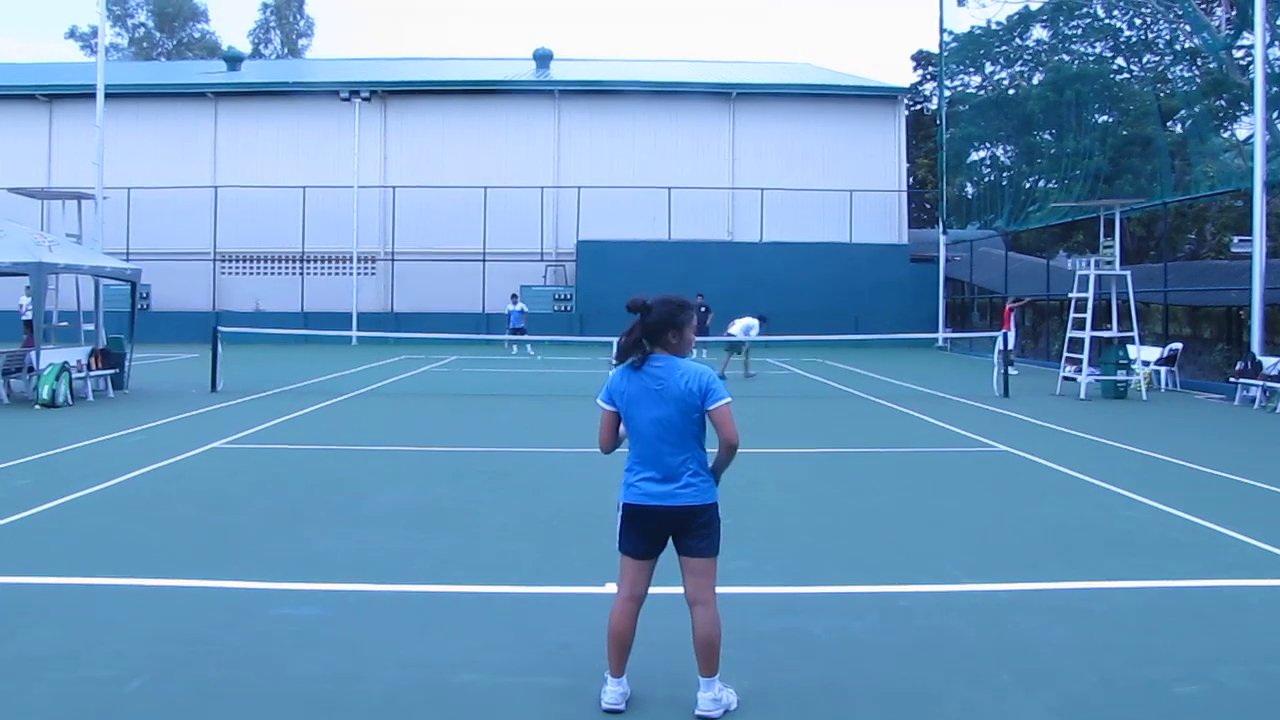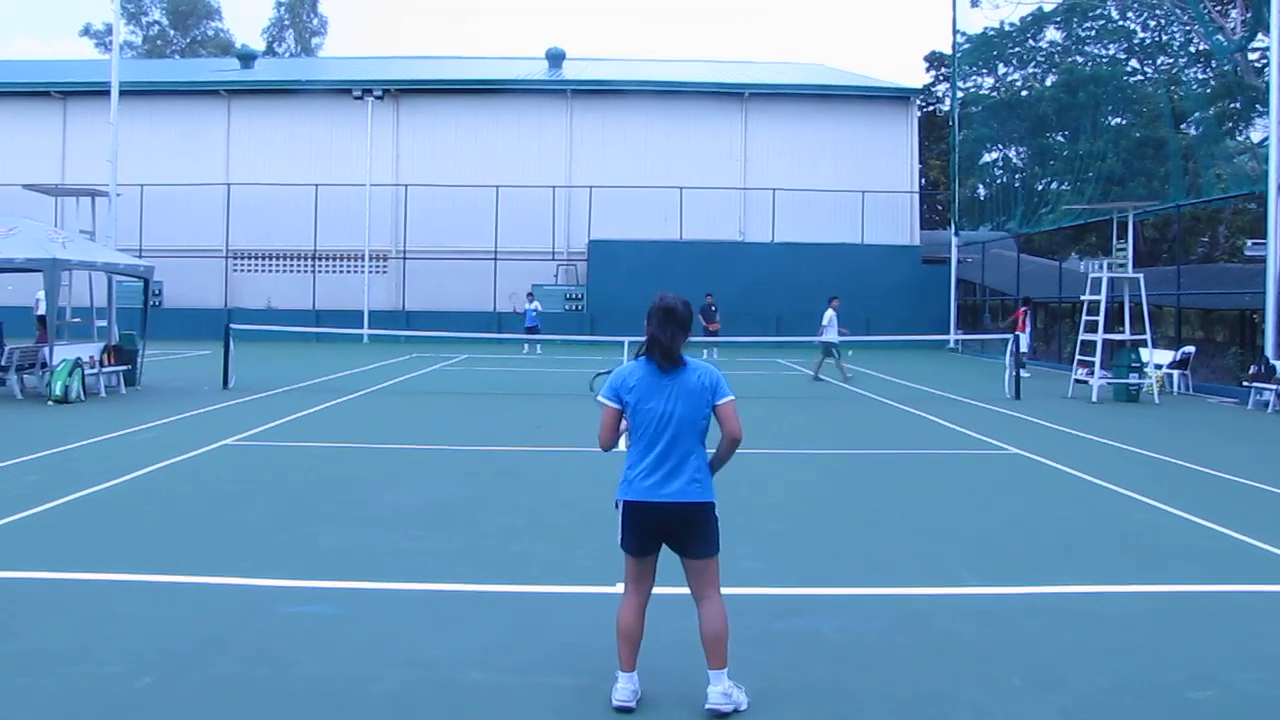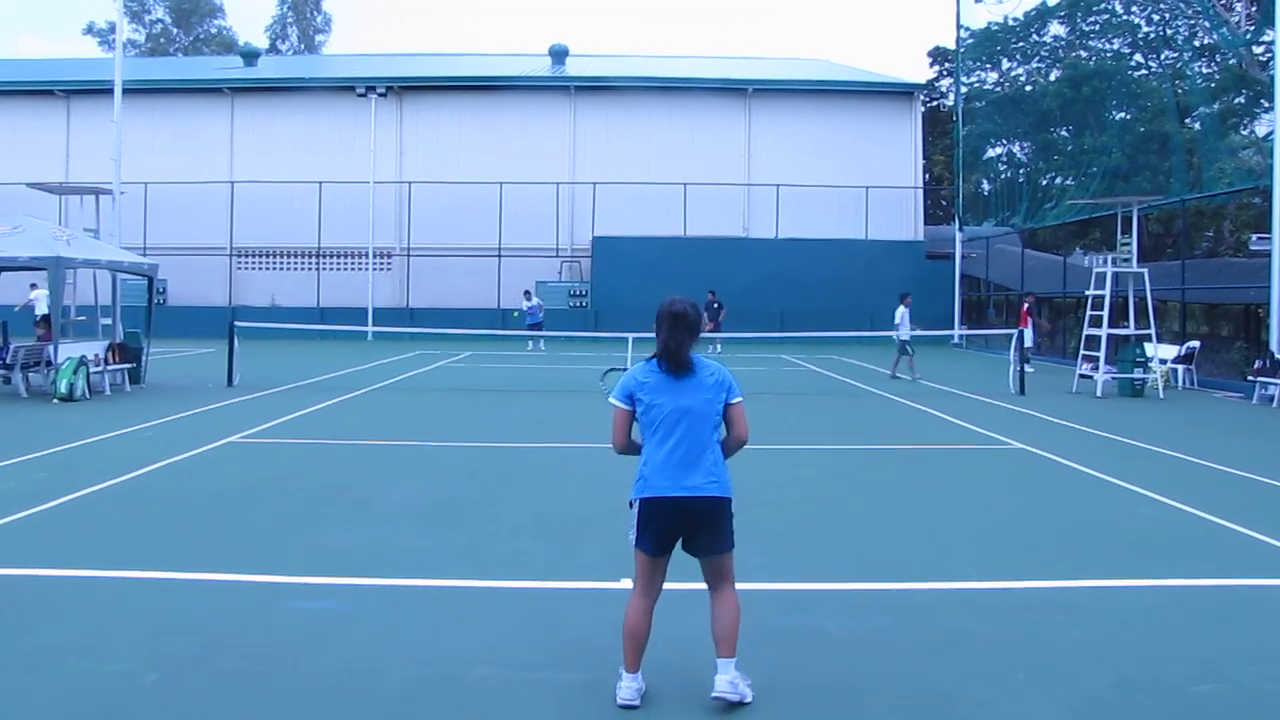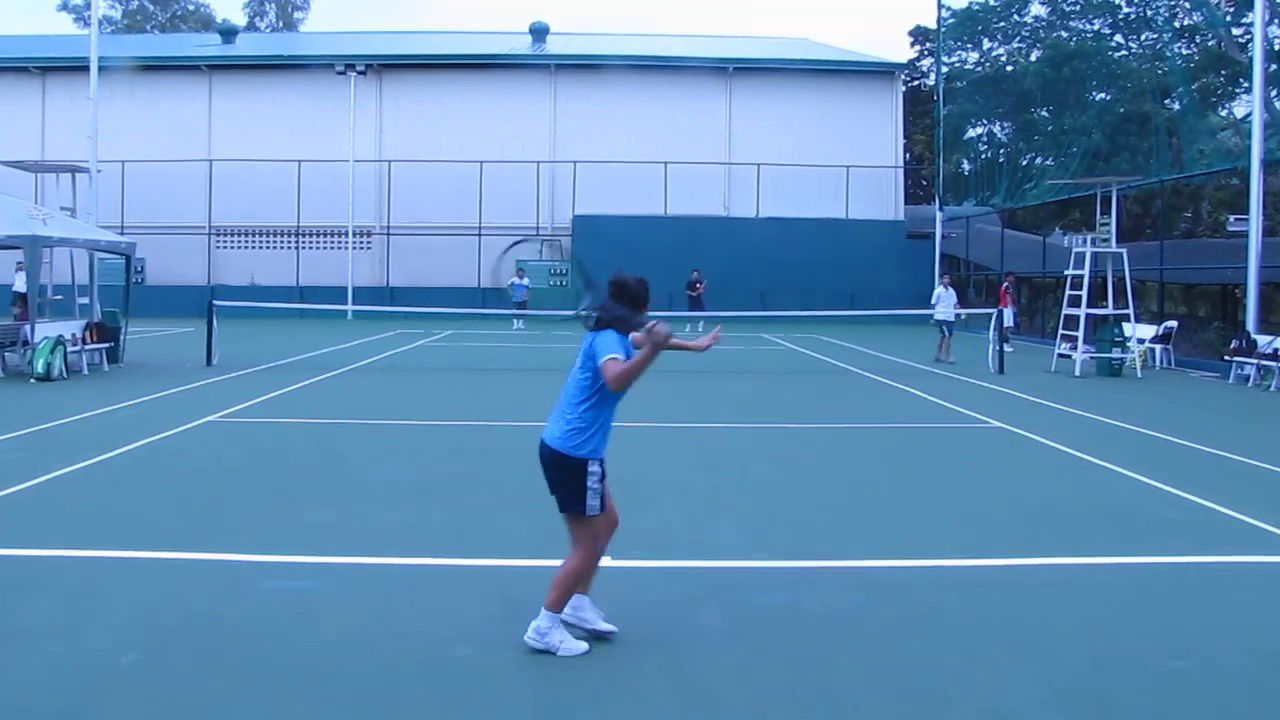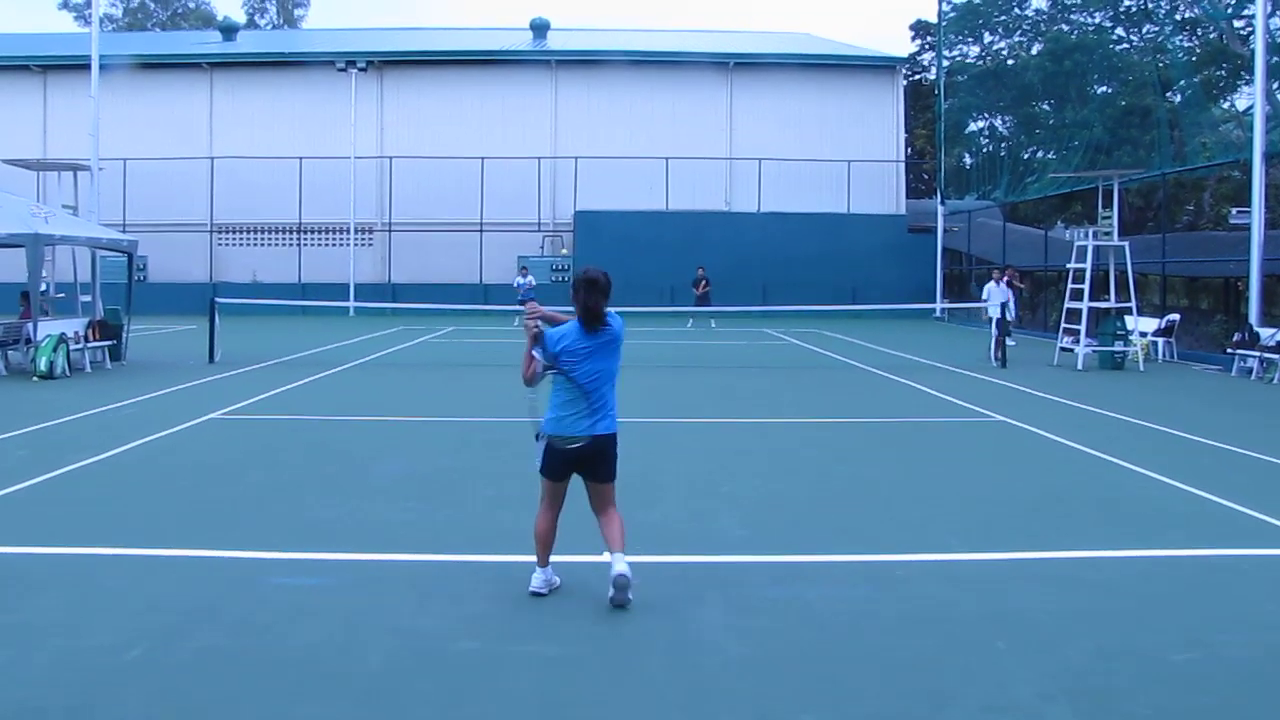
dt=1s
person 1, frame 1
left shoulder: (620, 379)
right shoulder: (701, 377)
left elbow: (606, 444)
right elbow: (730, 441)
right wrist: (714, 473)
left hip: (639, 503)
right hip: (695, 504)
left knee: (628, 597)
right knee: (702, 600)
left ankle: (615, 686)
person 1, frame 2
left shoulder: (623, 377)
right shoulder: (708, 376)
left elbow: (606, 442)
right elbow: (733, 435)
right wrist: (711, 468)
left hip: (638, 501)
right hip: (694, 501)
left knee: (635, 592)
right knee: (708, 595)
left ankle: (626, 684)
person 1, frame 3
left shoulder: (635, 378)
right shoulder: (719, 376)
left elbow: (620, 443)
right elbow: (739, 436)
left hip: (654, 496)
right hip: (711, 496)
left knee: (644, 592)
right knee: (723, 587)
left ankle: (630, 682)
right ankle: (727, 677)
person 1, frame 4
left shoulder: (612, 335)
right shoulder: (609, 340)
left elbow: (640, 341)
right elbow: (615, 381)
left wrist: (692, 345)
right wrist: (652, 347)
left hip: (562, 447)
right hip: (575, 453)
left knee: (605, 524)
right knee: (588, 544)
left ankle: (578, 604)
right ankle: (545, 626)
person 1, frame 5
left shoulder: (556, 337)
right shoulder: (615, 327)
left elbow: (529, 380)
left wrist: (533, 338)
right wrist: (547, 315)
left hip: (559, 434)
right hip: (602, 436)
left knee: (550, 506)
right knee: (605, 508)
left ankle: (542, 574)
right ankle: (618, 563)
